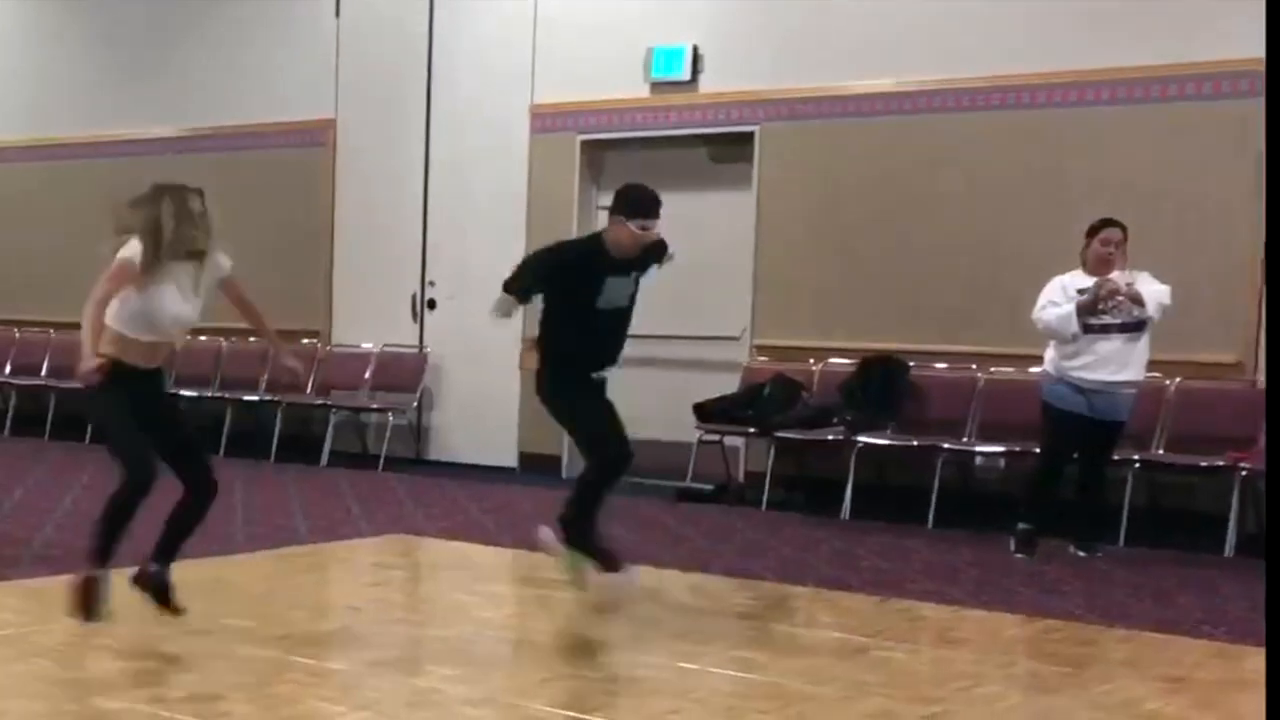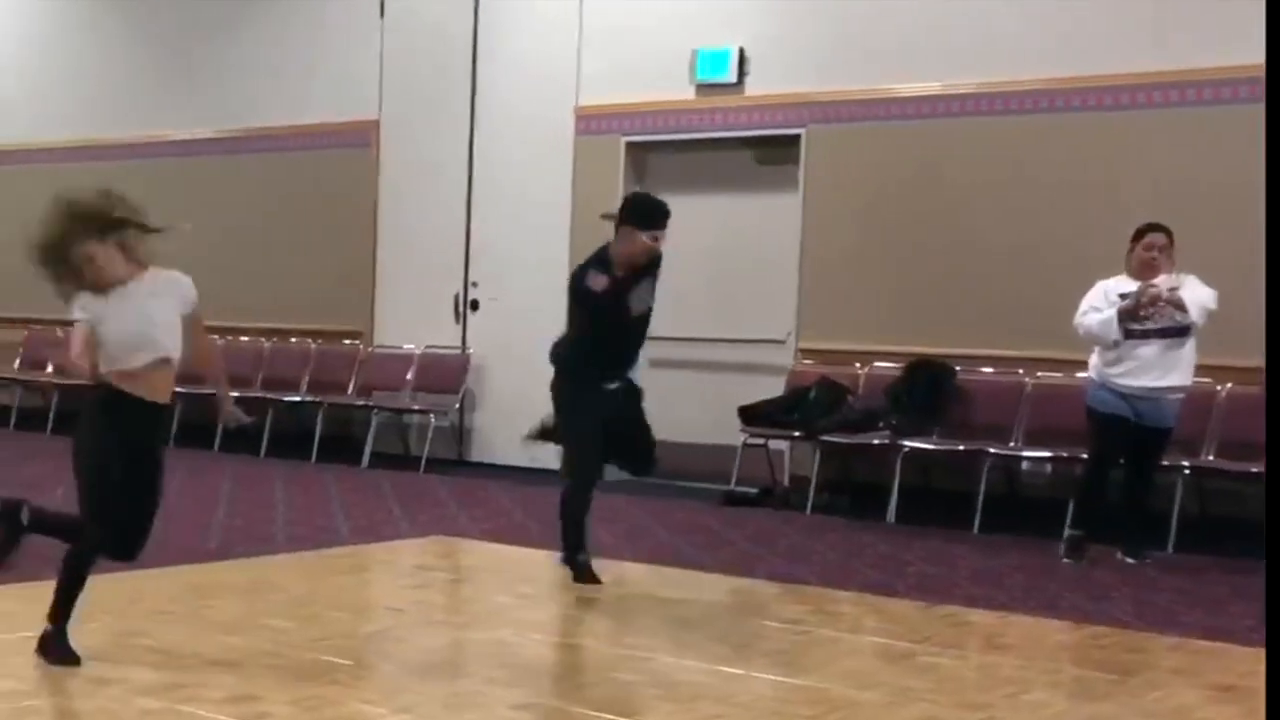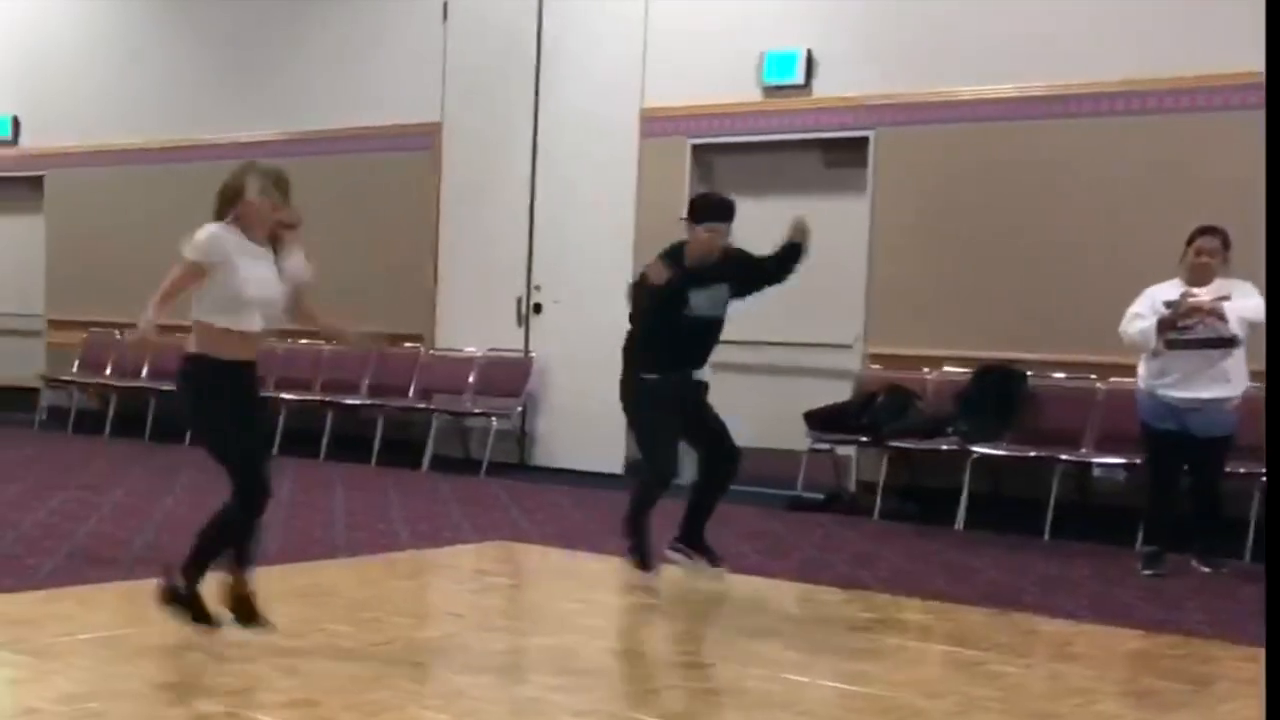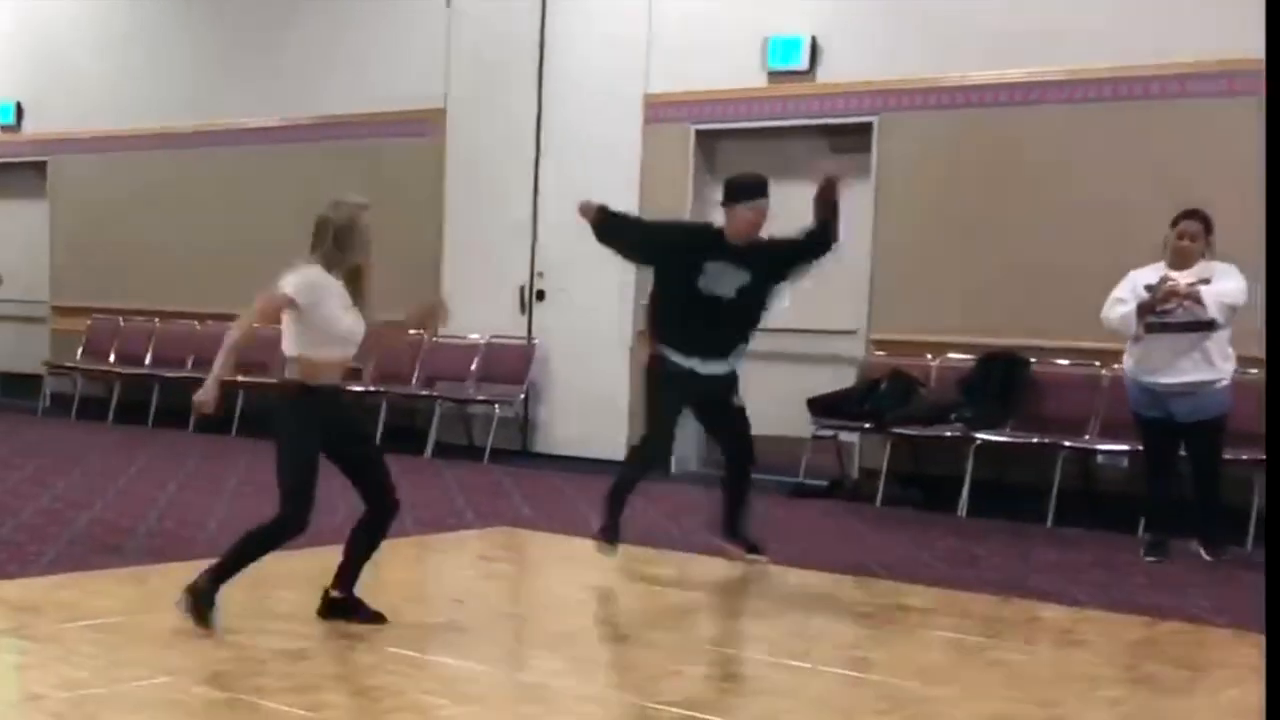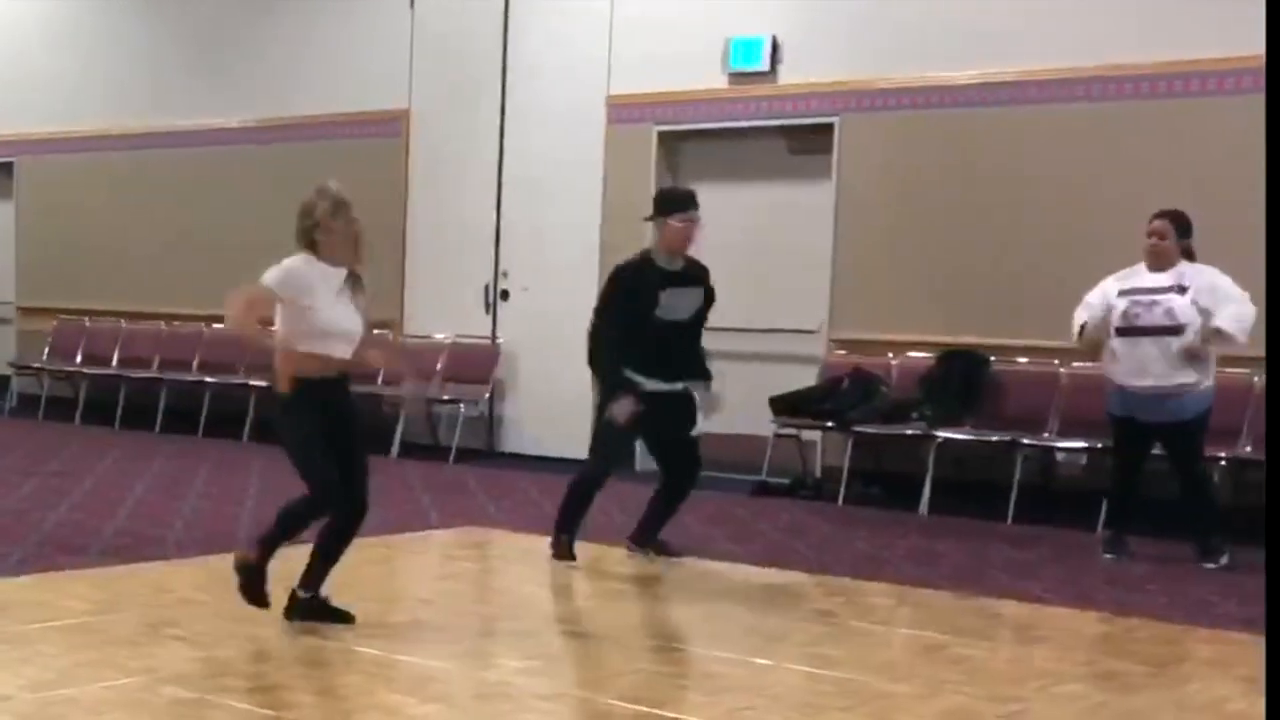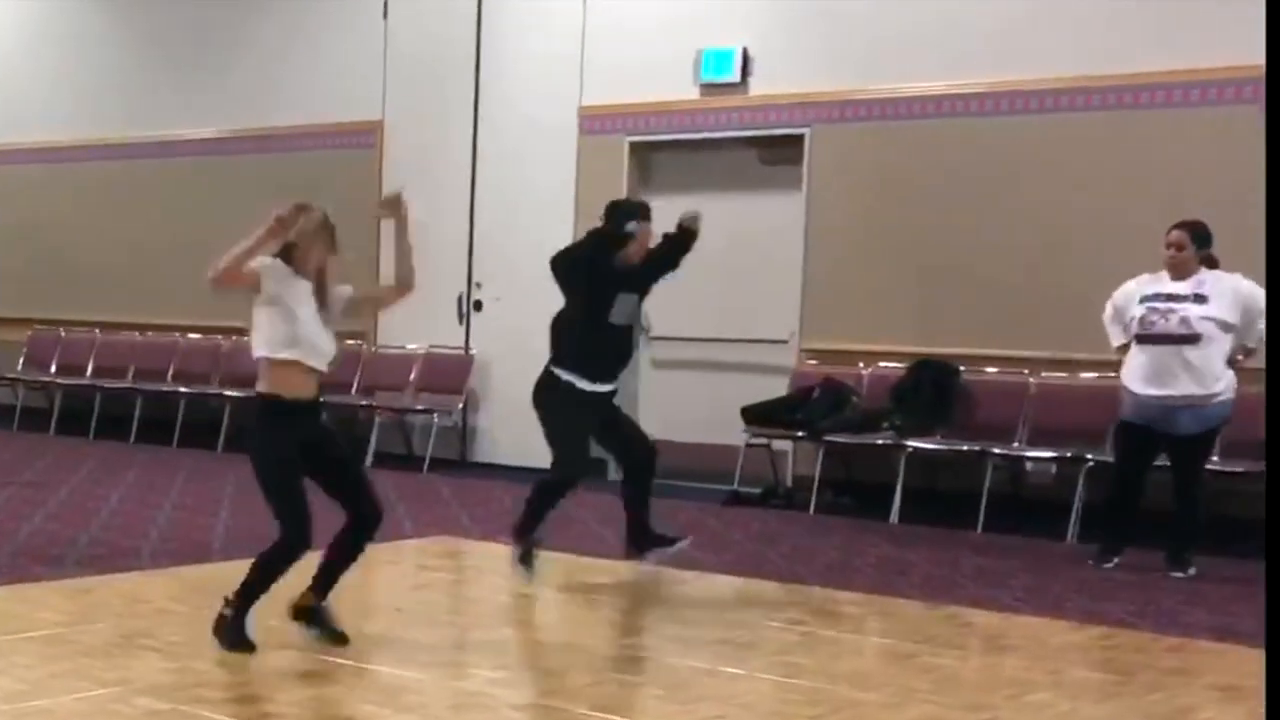
dt=0.5s
person 1, frame 1
left shoulder: (209, 260)
right shoulder: (142, 251)
left elbow: (242, 303)
right elbow: (96, 298)
left wrist: (280, 348)
right wrist: (90, 350)
left hip: (150, 383)
right hip: (113, 384)
left knee: (202, 484)
right knee: (141, 475)
left ankle: (155, 569)
right ankle: (92, 574)
person 1, frame 2
left shoulder: (175, 284)
right shoulder: (90, 298)
left elbow: (200, 345)
right elbow: (83, 365)
left wrist: (224, 396)
right wrist: (82, 360)
left hip: (151, 421)
right hip: (107, 414)
left knee: (126, 540)
right knee: (97, 531)
right ankle: (54, 630)
person 1, frame 3
left shoulder: (285, 255)
right shoulder: (215, 238)
left elbow: (303, 314)
right elbow: (168, 290)
left wrist: (347, 338)
right wrist: (148, 320)
left hip: (244, 378)
right hip: (205, 375)
left knee: (249, 491)
right knee: (254, 488)
left ankle: (185, 582)
right ankle: (230, 587)
person 1, frame 4
left shoulder: (345, 284)
right shoulder: (308, 279)
right elbow: (243, 327)
left wrist: (414, 323)
right wrist: (215, 380)
left hip: (334, 404)
right hip: (304, 404)
left knee: (385, 502)
right knee: (293, 519)
left ankle: (338, 595)
right ankle: (207, 585)
person 1, frame 5
left shoulder: (349, 274)
right shoulder: (297, 270)
right elbow: (240, 311)
left wrist: (382, 362)
right wrist: (279, 349)
left hip: (337, 395)
right hip: (301, 395)
left knee: (353, 505)
right knee: (327, 496)
left ankle: (306, 595)
right ankle: (255, 556)
person 1, frame 6
left shoulder: (331, 296)
right shoulder: (272, 275)
left elbow: (400, 288)
right elbow: (219, 278)
left wrist: (399, 225)
right wrist: (267, 236)
left hip: (310, 419)
right hip: (273, 419)
left knee: (367, 513)
right knee: (297, 534)
left ankle: (312, 601)
right ankle: (233, 613)
person 2, frame 1
left shoulder: (632, 257)
right shoulder: (578, 253)
right elbow: (536, 267)
left wrist: (657, 250)
right wrist: (514, 293)
left hip: (589, 376)
right hip: (563, 378)
left knee: (610, 457)
right knee: (613, 455)
left ankle: (573, 535)
right ankle: (575, 535)
person 2, frame 2
left shoulder: (647, 263)
right shoulder: (590, 277)
right elbow: (583, 337)
right wrist: (599, 296)
left hip: (617, 383)
right hip: (578, 386)
left knee: (642, 458)
right knee: (584, 473)
left ankle: (559, 432)
right ankle: (575, 554)
person 2, frame 3
left shoulder: (730, 265)
right shoulder: (665, 268)
left elbow: (771, 272)
right elbow: (642, 320)
left wrist: (796, 242)
right wrist: (655, 288)
left hip: (683, 383)
right hip: (646, 385)
left knee: (723, 456)
right knee: (660, 468)
left ankle: (689, 539)
right ankle: (636, 538)
person 2, frame 4
left shoulder: (769, 256)
right shoulder: (688, 242)
left elbow: (819, 242)
right elbow: (635, 233)
left wrist: (827, 198)
right wrist: (600, 217)
left hip: (719, 376)
right hip: (672, 370)
left knee: (741, 454)
right knee: (655, 449)
left ankle: (733, 530)
right ankle: (613, 512)
person 2, frame 5
left shoulder: (698, 277)
right shoulder: (630, 275)
right elbow: (603, 336)
left wrist: (703, 382)
right wrist: (617, 394)
left hip: (672, 393)
right hip: (628, 388)
left knee: (684, 469)
right knee: (601, 466)
left ankle: (644, 535)
right ankle: (562, 539)
person 2, frame 6
left shoulder: (638, 271)
right shoulder: (591, 269)
left elbow: (664, 258)
right elbow: (562, 263)
left wrist: (685, 232)
right wrist: (618, 233)
left hip: (598, 394)
right hip: (561, 390)
left knee: (641, 456)
right knee: (571, 467)
left ankle: (640, 537)
right ankle: (524, 535)
person 3, frame 1
left shoulder: (1138, 281)
right shoulder: (1064, 283)
left elbow: (1160, 298)
right elbow: (1045, 321)
left wrist: (1128, 292)
right wrist: (1087, 303)
left hip: (1116, 393)
right hip: (1067, 388)
left knee: (1095, 467)
right knee: (1053, 459)
left ankle: (1085, 536)
right ankle: (1028, 527)
person 3, frame 2
left shoulder: (1184, 284)
right shoulder: (1107, 288)
left elbow: (1206, 301)
right elbow: (1087, 326)
left wrist: (1169, 298)
right wrist: (1128, 309)
left hip: (1162, 399)
right hip: (1112, 393)
left knee: (1142, 472)
right knee: (1100, 464)
left ankle: (1131, 541)
right ankle: (1078, 534)
person 3, frame 3
left shoulder: (1238, 291)
right shoulder: (1157, 294)
left elbow: (1253, 312)
right elbow: (1132, 332)
left wrist: (1211, 308)
right wrist: (1171, 318)
left hip: (1216, 407)
right hip: (1163, 404)
left knee: (1208, 482)
right knee: (1162, 481)
left ankle: (1203, 550)
right ankle: (1153, 549)
person 3, frame 4
left shoulder: (1222, 273)
right shoulder: (1140, 277)
left elbow: (1232, 296)
right elbow: (1113, 316)
left wrist: (1188, 292)
right wrist: (1150, 303)
left hip: (1206, 391)
right hip: (1151, 390)
left knee: (1207, 468)
right knee: (1158, 468)
left ankle: (1208, 537)
right ankle: (1156, 536)
person 3, frame 5
left shoulder: (1202, 278)
right shoulder: (1121, 281)
left elbow: (1238, 308)
right elbow: (1088, 310)
left wrist: (1210, 337)
right wrist: (1086, 332)
left hip: (1185, 395)
right hip: (1129, 394)
left knee: (1191, 471)
right knee: (1126, 467)
left ankle: (1210, 543)
right ankle: (1116, 533)
person 3, frame 6
left shoulder: (1228, 288)
right shoulder: (1141, 287)
left elbow: (1261, 316)
right elbow: (1113, 313)
left wrist: (1239, 354)
right wrist: (1126, 350)
left hip: (1199, 406)
right hip: (1142, 402)
left knee: (1187, 484)
right knee: (1126, 474)
left ankle: (1180, 553)
right ankle: (1112, 544)
